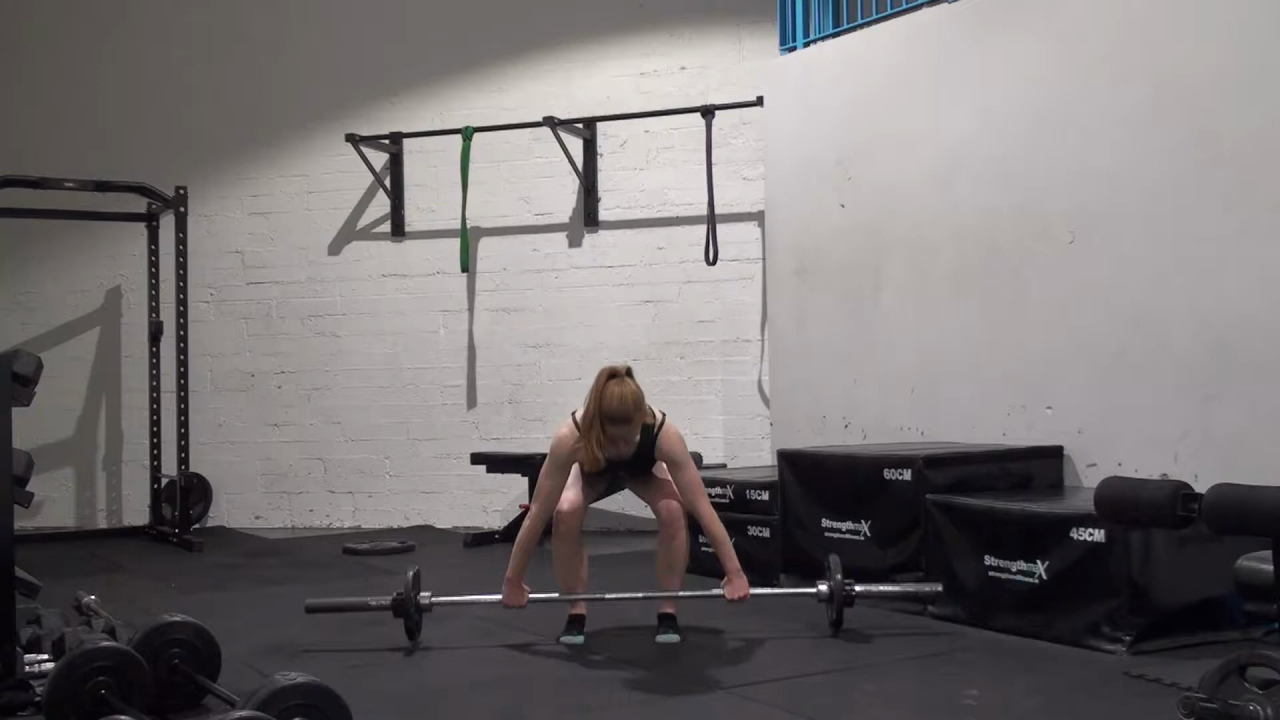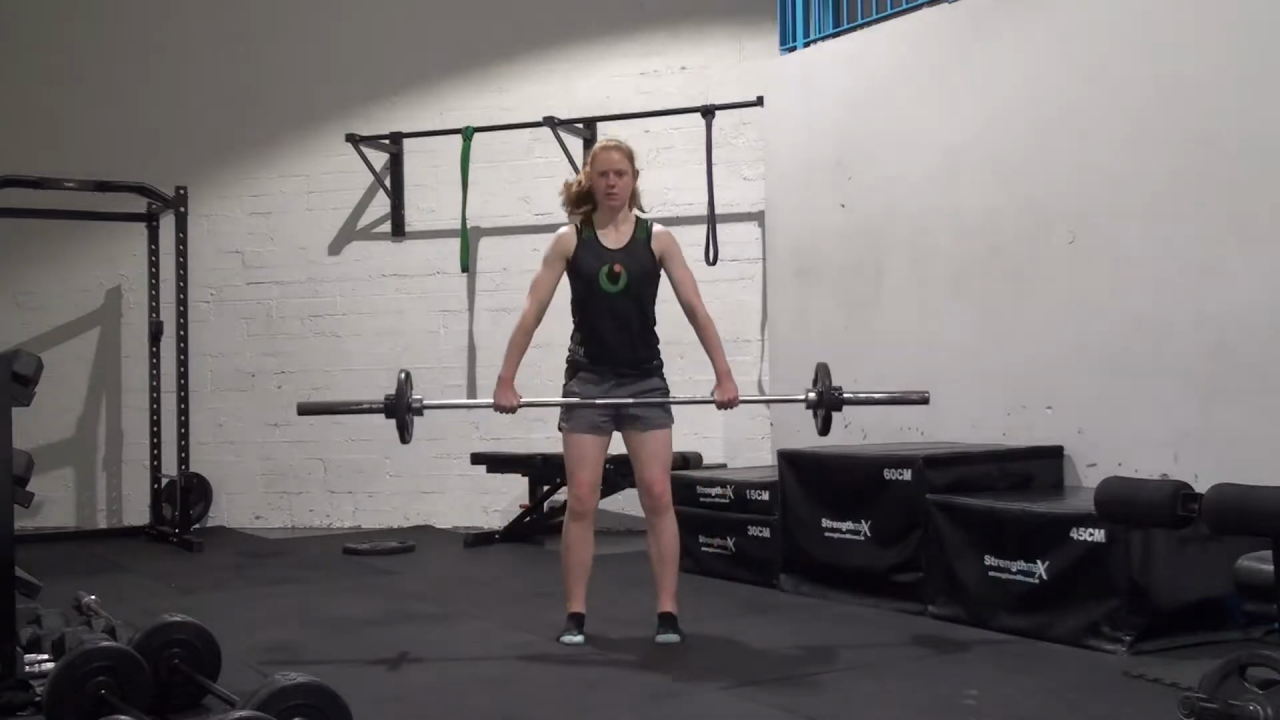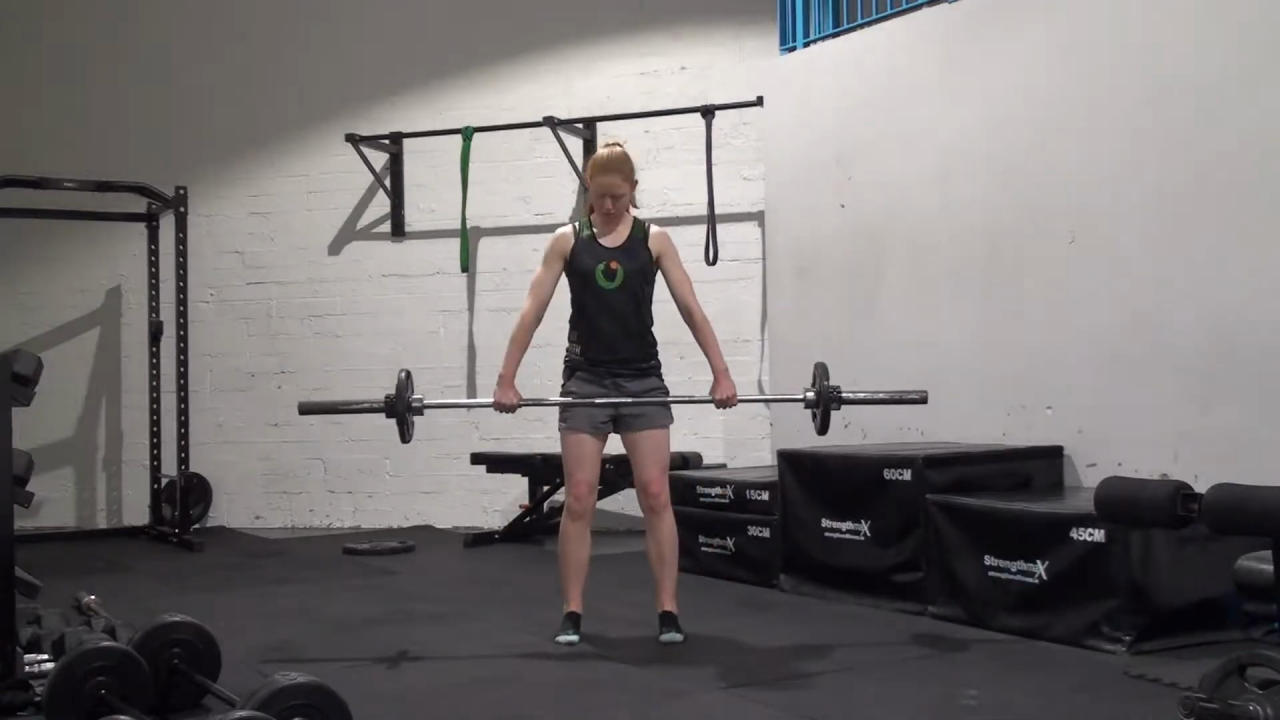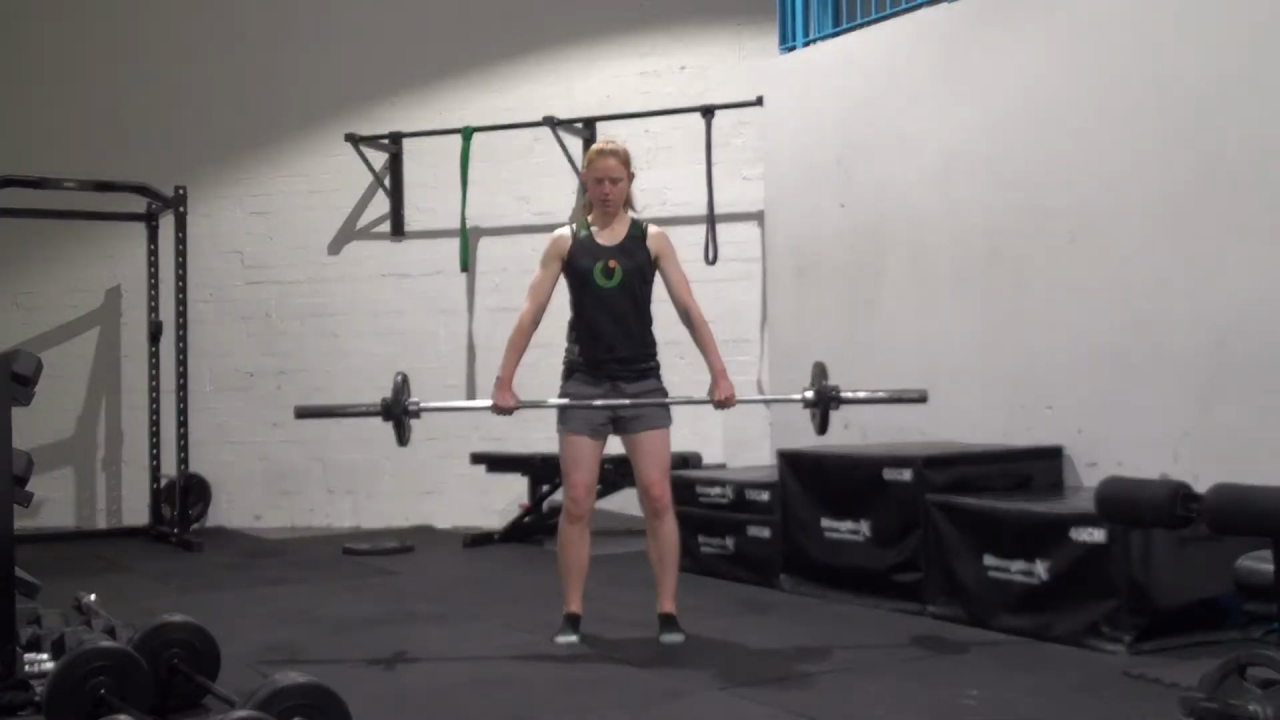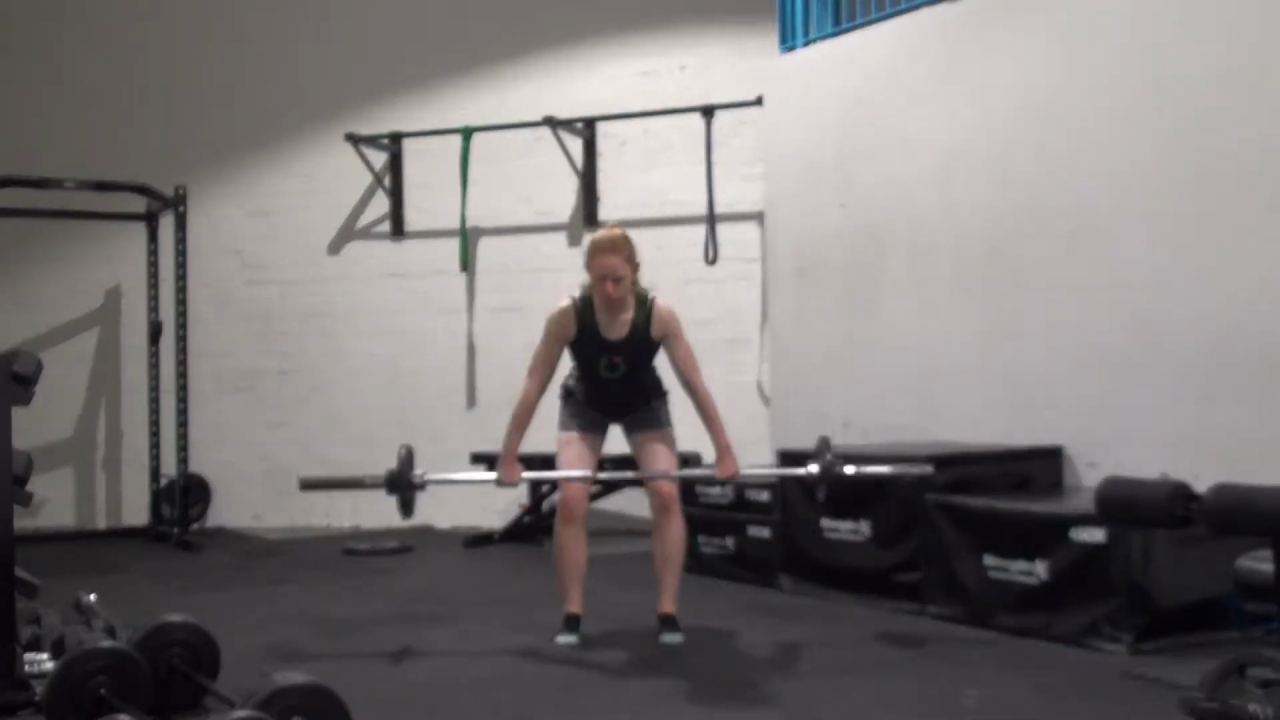
dt=1s
person 1, frame 1
left shoulder: (664, 435)
right shoulder: (570, 438)
left elbow: (702, 508)
right elbow: (538, 513)
left wrist: (734, 573)
right wrist: (513, 580)
left hip: (644, 468)
right hip: (591, 467)
left knee: (672, 512)
right knee: (566, 514)
left ankle: (667, 613)
right ankle: (576, 614)
person 1, frame 2
left shoulder: (658, 238)
right shoulder: (569, 239)
left elbow: (695, 308)
right elbow: (532, 311)
left wrist: (724, 375)
right wrist: (506, 379)
left hip: (645, 380)
right hip: (587, 380)
left knee: (658, 497)
right knee: (581, 500)
left ankle: (668, 612)
right ankle: (575, 615)
person 1, frame 3
left shoulder: (654, 239)
right shoulder: (567, 240)
left elbow: (691, 309)
right elbow: (532, 311)
left wrist: (721, 373)
right wrist: (506, 378)
left hip: (642, 379)
right hip: (584, 380)
left knee: (656, 496)
right knee: (578, 499)
left ankle: (668, 612)
right ankle: (572, 614)
person 1, frame 4
left shoulder: (652, 239)
right shoulder: (565, 241)
left elbow: (688, 309)
right elbow: (531, 313)
left wrist: (719, 374)
right wrist: (504, 380)
left hip: (641, 381)
right hip: (583, 382)
left knee: (657, 498)
right knee: (576, 502)
left ankle: (667, 612)
right ankle: (572, 614)
person 1, frame 5
left shoulder: (659, 314)
right shoulder: (566, 316)
left elbow: (695, 385)
right elbow: (533, 387)
left wrist: (724, 451)
right wrist: (509, 455)
left hip: (644, 406)
right hip: (584, 407)
left knee: (666, 495)
right knee: (571, 501)
left ankle: (668, 614)
right ankle: (571, 616)
